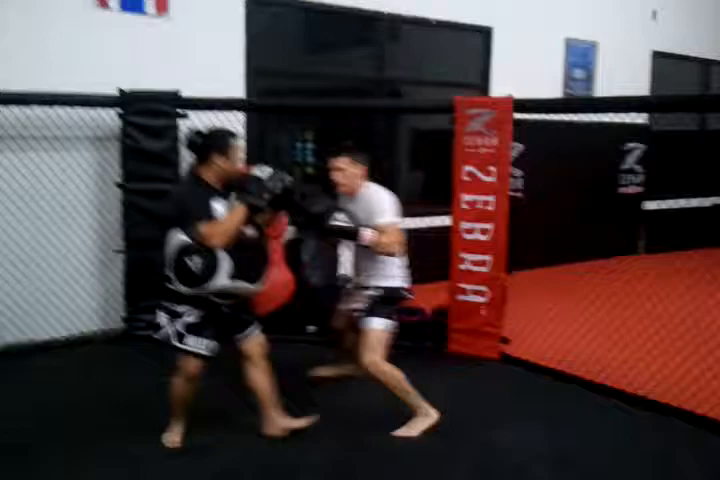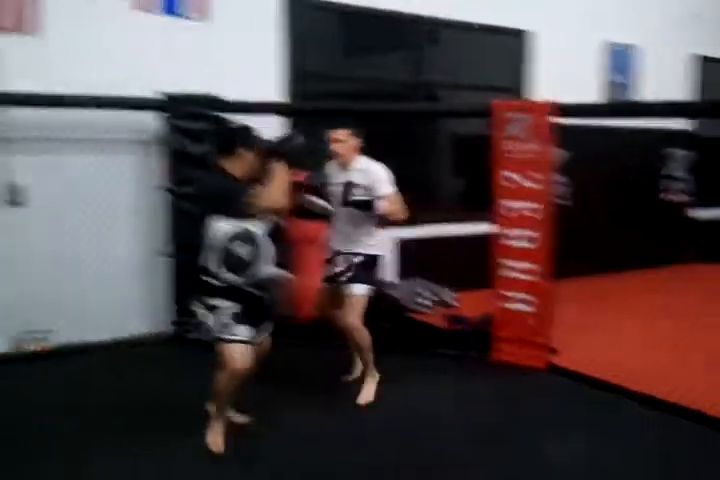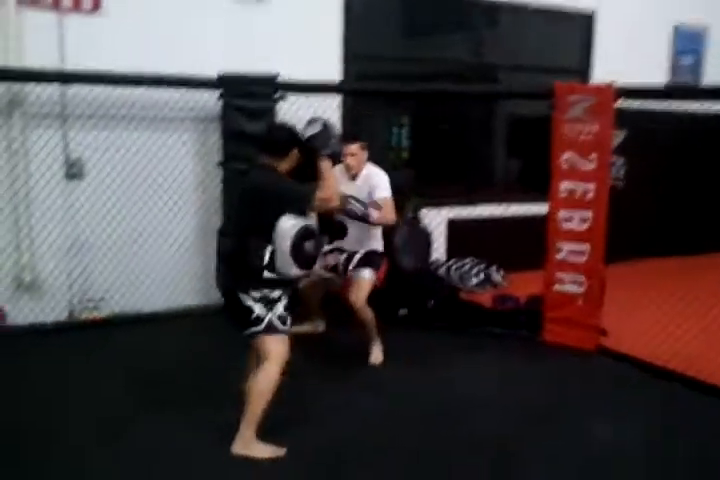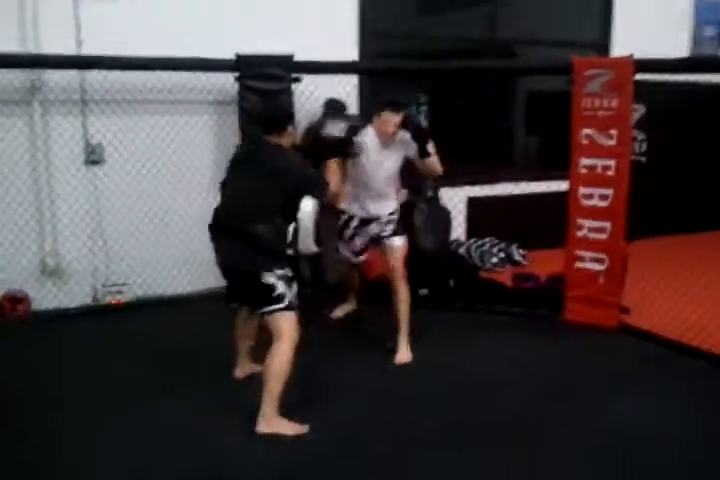
dt=0.3s
person 1, frame 1
left shoulder: (225, 192)
right shoulder: (188, 197)
left elbow: (251, 225)
right elbow: (216, 238)
right wrist: (245, 205)
right hip: (195, 297)
left knee: (256, 352)
right knee: (190, 368)
left ankle: (275, 420)
right ankle: (177, 424)
person 1, frame 2
left shoulder: (242, 185)
right shoulder: (216, 186)
left elbow: (276, 204)
right elbow: (274, 202)
right wrist: (280, 165)
left hip: (248, 284)
right hip: (223, 289)
left knee: (260, 347)
right knee: (239, 362)
left ankle: (220, 403)
right ankle: (216, 422)
person 1, frame 3
left shoulder: (248, 175)
right shoulder: (274, 187)
right elbow: (329, 200)
right wrist: (324, 160)
left hip: (240, 270)
right hip: (255, 279)
left knee: (264, 327)
right knee: (276, 354)
left ankle: (254, 381)
right ankle: (245, 439)
person 1, frame 4
left shoulder: (244, 154)
right shoulder: (291, 165)
right elbow: (329, 194)
left hip: (229, 246)
right hip: (261, 255)
left knee: (249, 304)
right knee: (286, 334)
left ankle: (243, 363)
right ankle: (268, 417)
person 2, frame 1
left shoulder: (379, 198)
right shoulder: (349, 197)
left elbow: (395, 246)
right elbow: (342, 230)
left wrist: (356, 233)
left hip: (384, 287)
right hip: (365, 281)
left knee: (372, 360)
right knee: (341, 324)
left ankle: (425, 411)
right ankle: (349, 365)
person 2, frame 2
left shoulder: (374, 170)
right shoulder: (332, 168)
left elbow: (399, 212)
right elbow: (329, 200)
left wrist: (369, 204)
left hip: (363, 253)
right hip: (339, 249)
left knee: (352, 321)
right knee: (329, 303)
left ankle: (371, 374)
right ankle: (357, 359)
person 2, frame 3
left shoulder: (376, 176)
right shoulder: (336, 172)
left elbow: (390, 217)
left wrist: (366, 213)
left hip: (368, 249)
right hip: (341, 244)
left knee: (356, 301)
right knee: (309, 286)
left ankle: (376, 342)
right ankle: (317, 321)
person 2, frame 4
left shoulder: (404, 141)
right shoulder: (358, 138)
left elbow: (434, 171)
left wrist: (424, 143)
left hip: (387, 214)
right hip: (356, 214)
left knee: (398, 272)
right knee: (352, 264)
left ankle: (403, 340)
right ankle: (351, 300)
